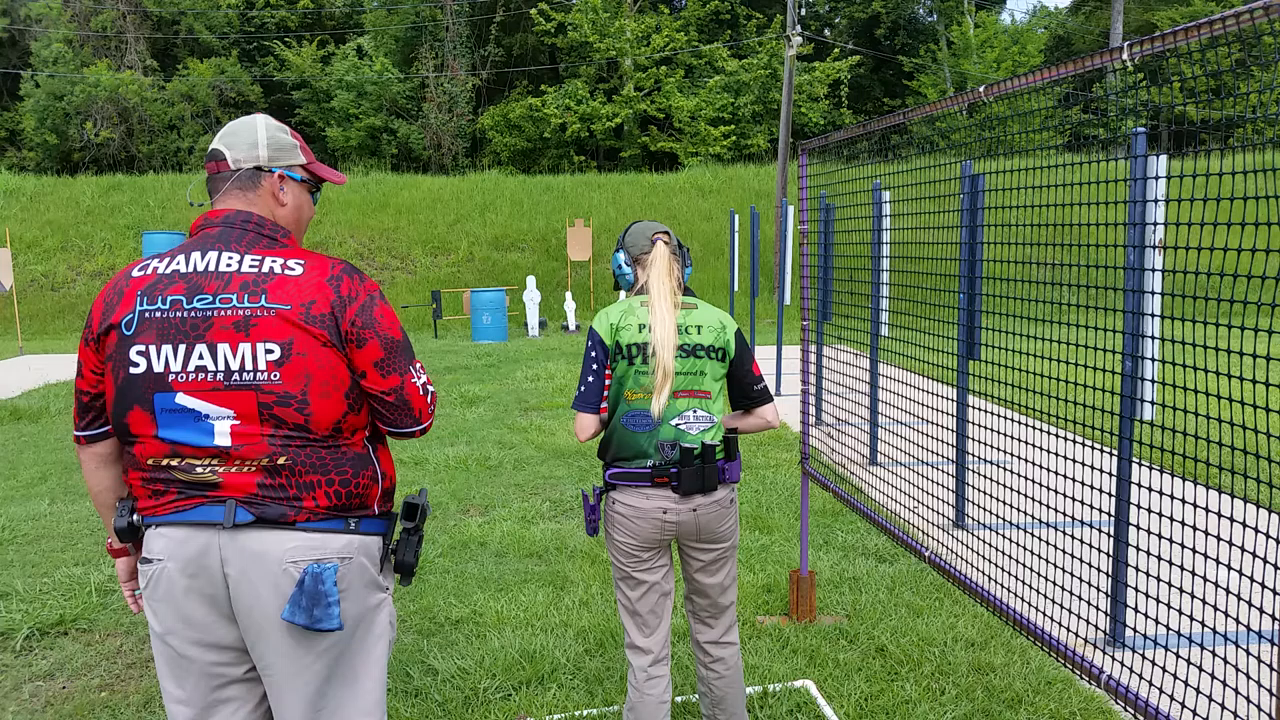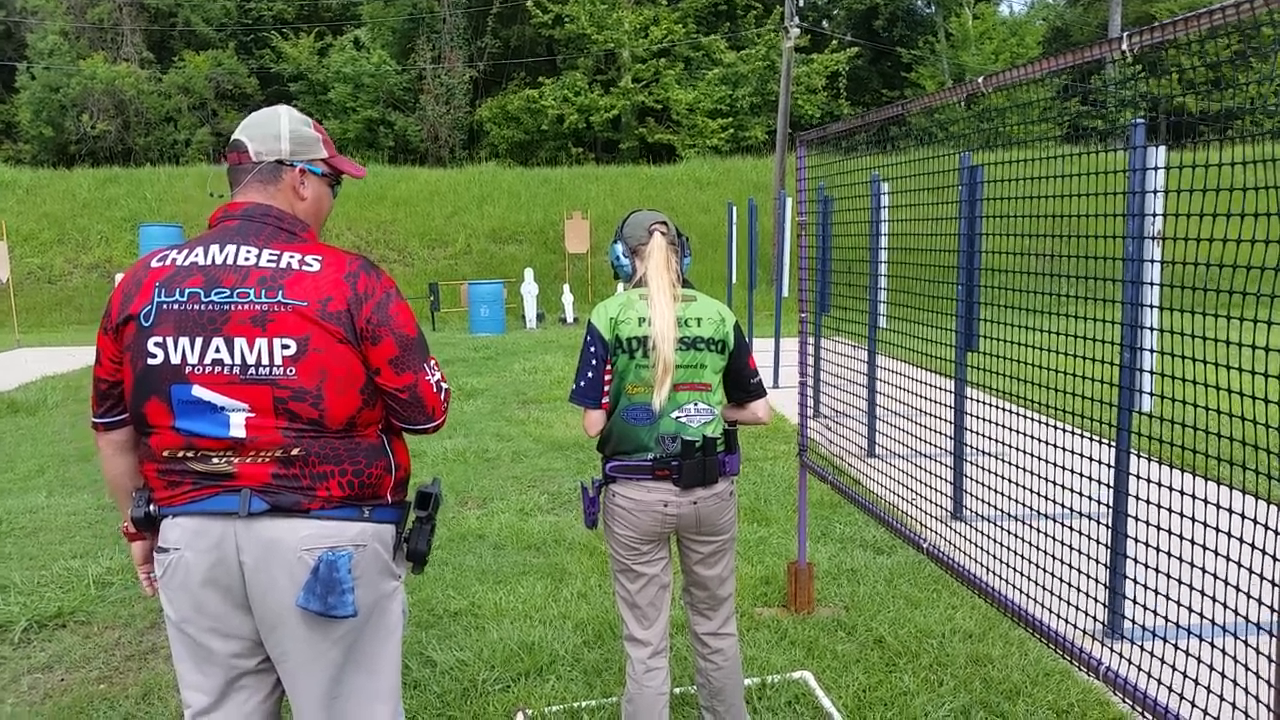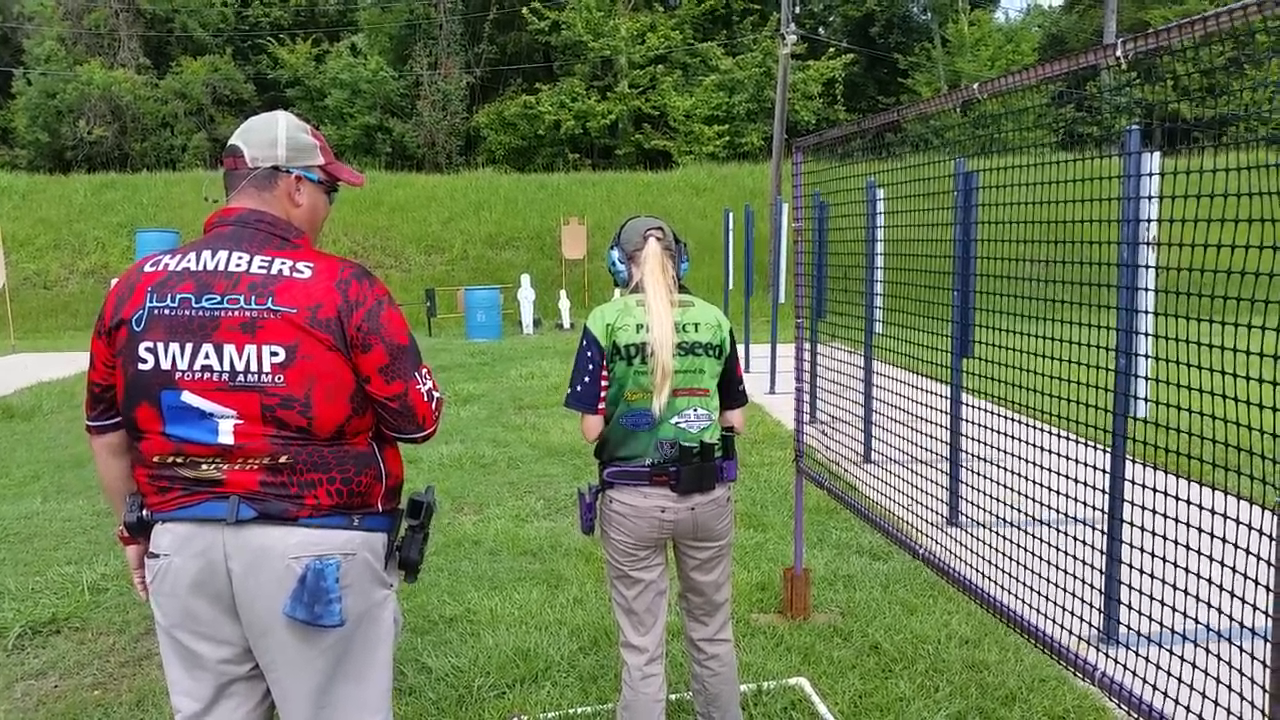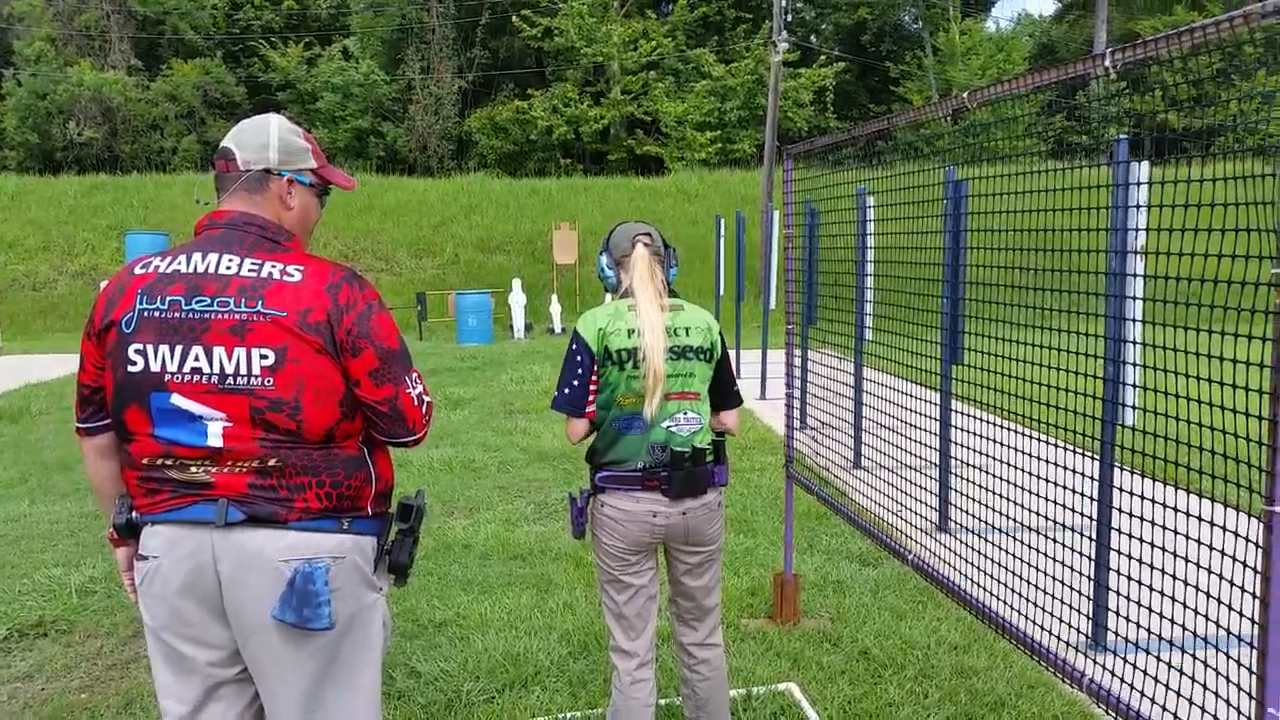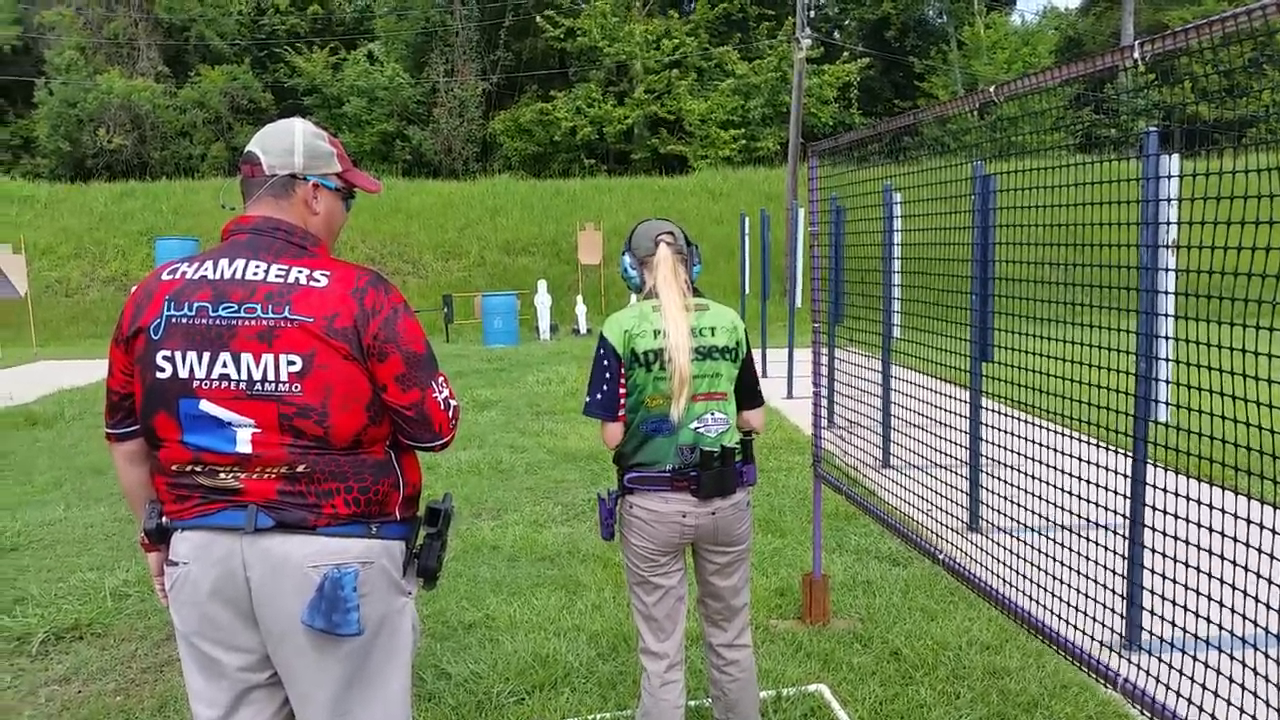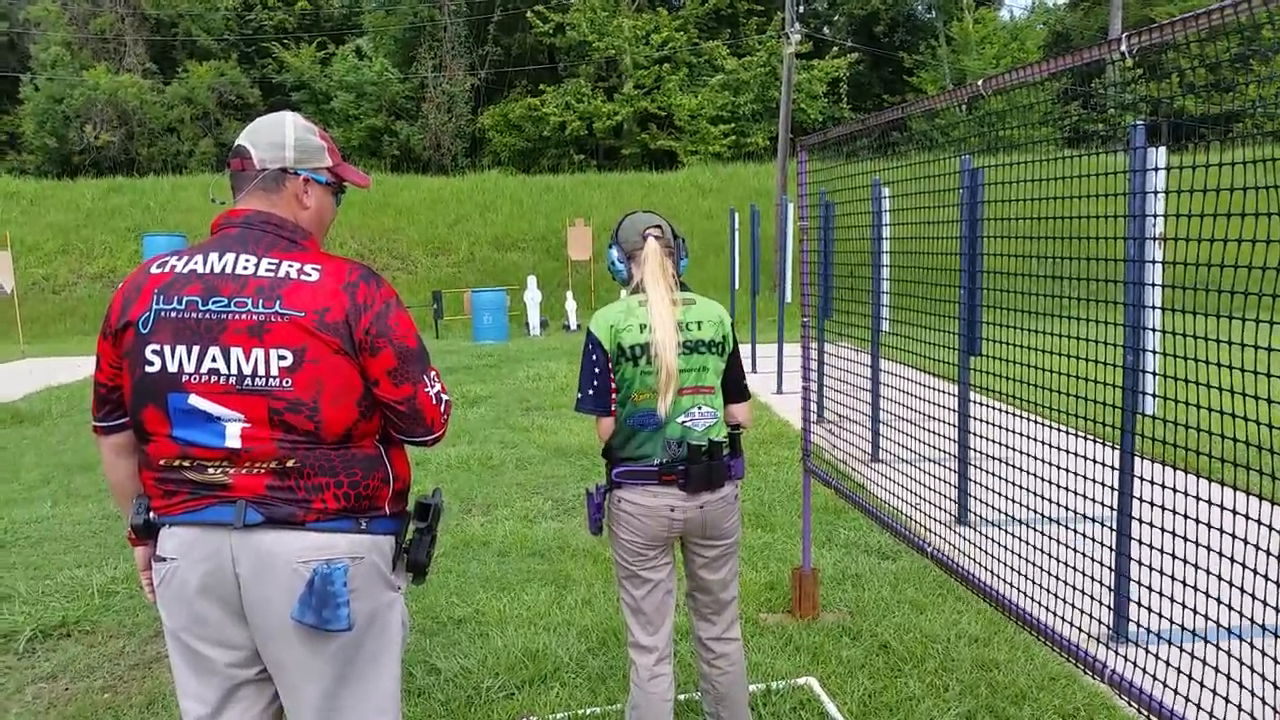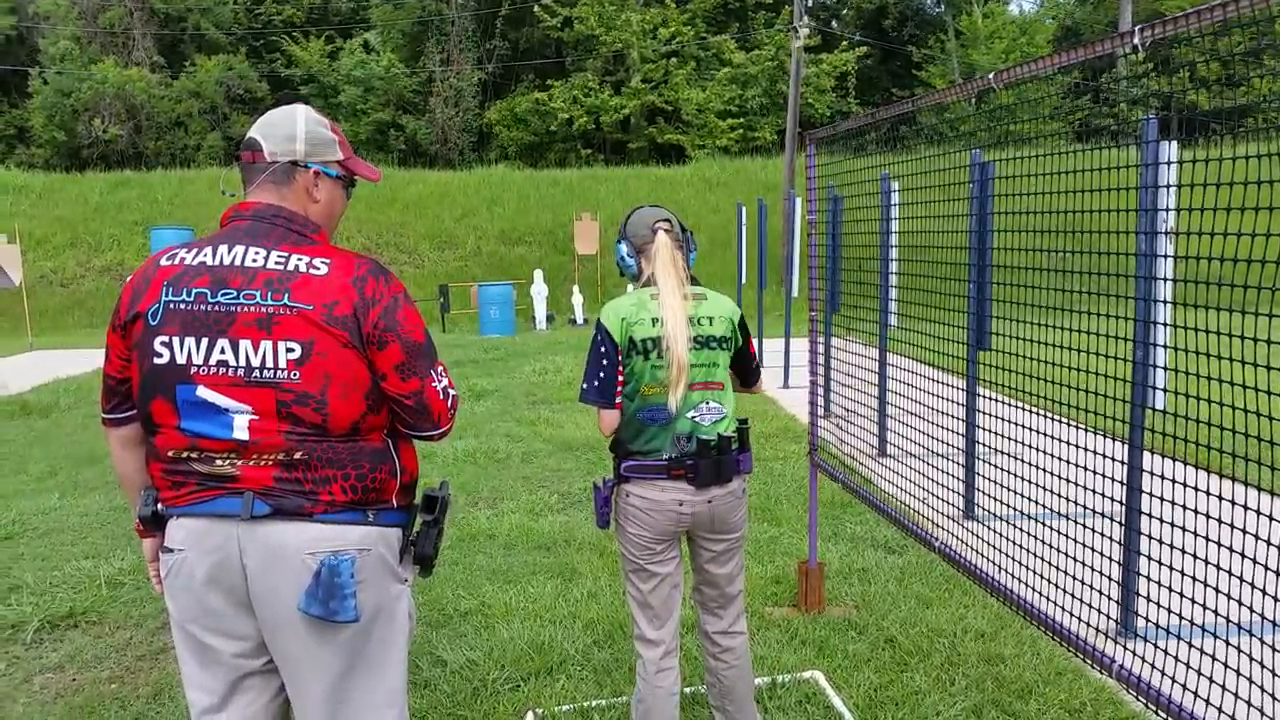
dt=0.7s
person 1, frame 1
left shoulder: (123, 292)
right shoulder: (333, 285)
left elbow: (96, 442)
right elbow: (413, 417)
left wrist: (124, 541)
left hip: (177, 548)
right hip: (310, 550)
person 1, frame 2
left shoulder: (142, 282)
right shoulder: (350, 279)
left elbow: (114, 430)
right elbow: (426, 412)
left wrist: (140, 527)
left hip: (193, 537)
right hip: (325, 540)
person 1, frame 3
left shoulder: (135, 287)
right shoulder: (343, 286)
left elbow: (107, 433)
right elbow: (418, 420)
left wrist: (135, 530)
left hip: (183, 543)
right hip: (315, 546)
person 1, frame 4
left shoulder: (126, 288)
right shoulder: (333, 289)
left elbow: (97, 435)
right elbow: (409, 424)
left wrist: (125, 531)
left hip: (172, 546)
right hip: (304, 552)
person 1, frame 5
left shoulder: (153, 295)
right shoulder: (359, 294)
left elbow: (127, 440)
right elbow: (435, 430)
left wrist: (158, 536)
left hip: (202, 551)
right hip: (331, 556)
person 1, frame 6
left shoulder: (141, 289)
right shoulder: (350, 289)
left elbow: (115, 435)
right elbow: (427, 424)
left wrist: (144, 532)
left hip: (190, 547)
right hip: (322, 552)
person 1, frame 7
left shoulder: (151, 280)
right shoulder: (359, 283)
left elbow: (123, 426)
right elbow: (434, 418)
left wrist: (152, 525)
left hip: (197, 539)
right hip: (329, 544)
person 2, frame 1
left shoulder: (612, 321)
right shoulder: (720, 322)
left elbow: (585, 428)
right elbow: (766, 416)
left hip: (637, 500)
right hip: (711, 496)
left knee: (647, 647)
right knee: (718, 633)
person 2, frame 2
left shoulder: (611, 314)
right shoulder: (719, 314)
left elbow: (593, 424)
right elbow: (759, 411)
left hip: (636, 494)
right hip: (711, 490)
left knee: (646, 639)
right knee: (717, 625)
person 2, frame 3
left shoulder: (607, 320)
right shoulder: (714, 319)
left elbow: (592, 428)
right elbow: (735, 419)
left hip: (633, 498)
right hip: (707, 494)
left knee: (641, 645)
right knee: (712, 632)
person 2, frame 4
left shoulder: (596, 325)
right shoulder: (704, 323)
left elbow: (576, 430)
right elbow: (728, 422)
left hip: (625, 503)
right hip: (698, 498)
left knee: (632, 650)
right knee: (702, 636)
person 2, frame 5
left shoulder: (622, 328)
right shoulder: (729, 322)
left elbow: (612, 435)
right elbow: (753, 420)
left hip: (653, 504)
right hip: (726, 497)
left knee: (661, 651)
right knee: (732, 636)
person 2, frame 6
left shoulder: (609, 323)
right shoulder: (716, 316)
left elbow: (606, 429)
right elbow: (740, 416)
left hip: (641, 498)
right hip: (714, 491)
left knee: (650, 645)
right knee: (720, 630)
person 2, frame 7
left shoulder: (620, 314)
right shoulder: (724, 309)
left elbow: (609, 422)
right elbow: (752, 384)
left hip: (650, 492)
right hip: (722, 486)
left knee: (656, 638)
right knee: (726, 624)
